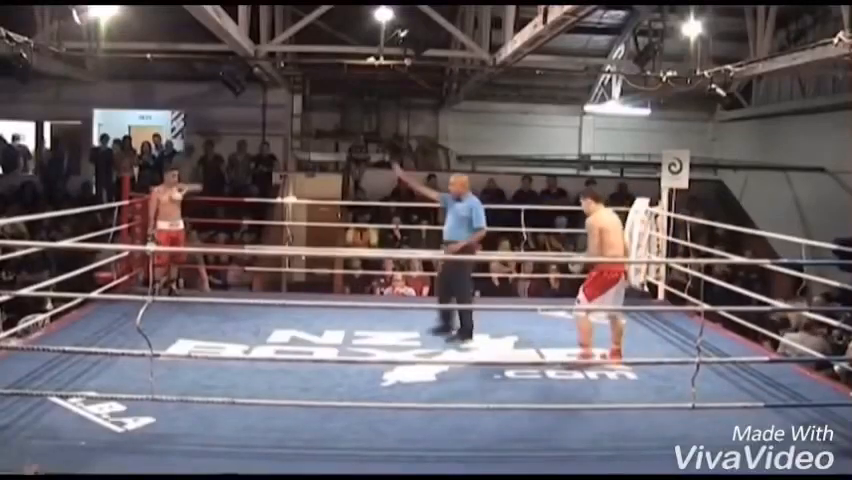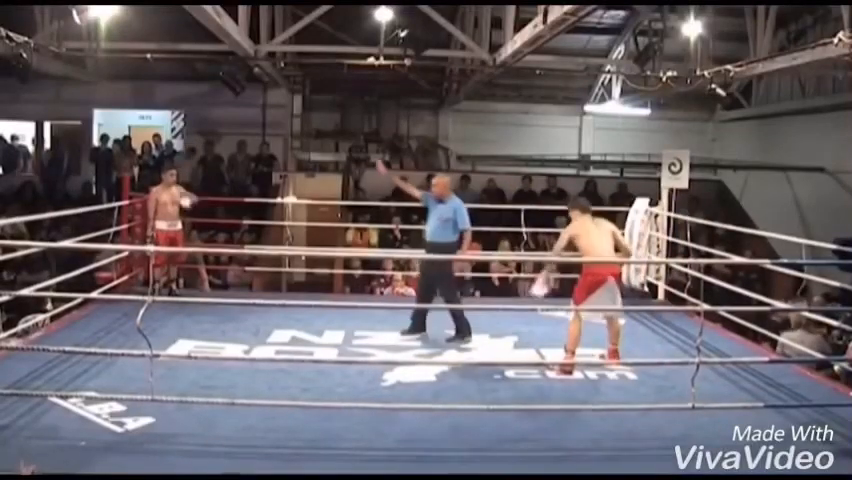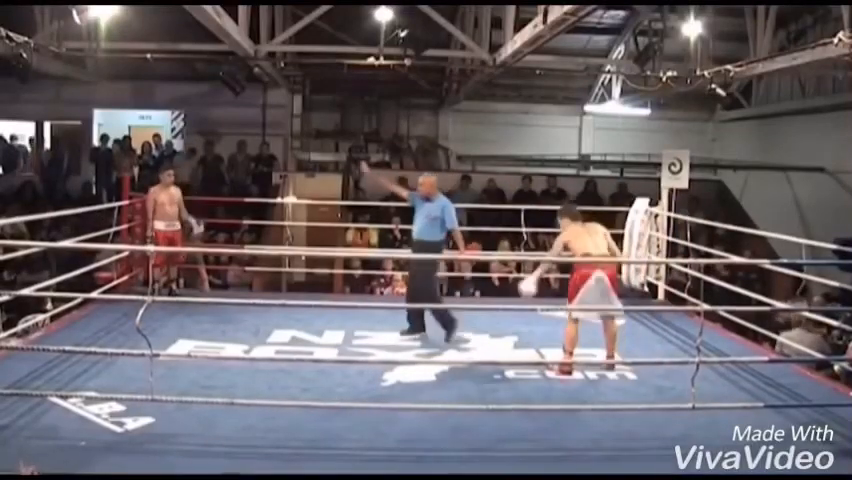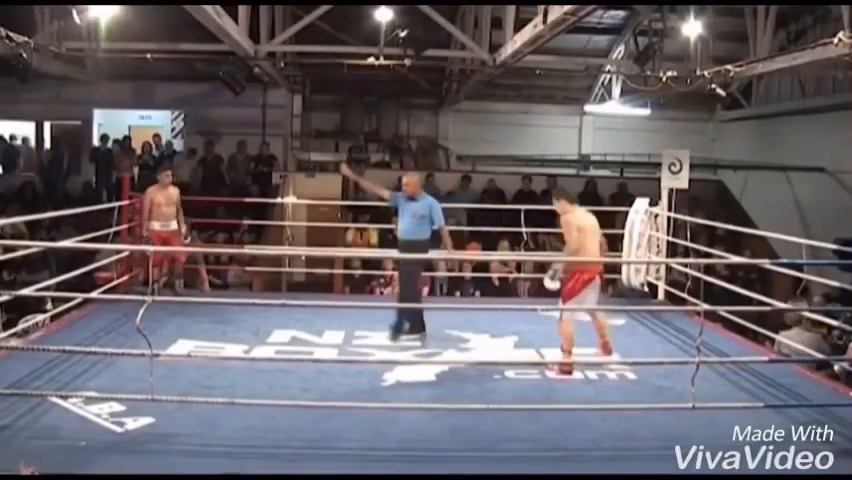
dt=0.2s
person 1, frame 1
left shoulder: (474, 204)
right shoulder: (452, 200)
left elbow: (481, 231)
right elbow: (429, 193)
left wrist: (460, 245)
right wrist: (405, 178)
left hip: (462, 252)
right hip: (451, 249)
left knee: (462, 292)
right knee: (444, 288)
left ankle: (465, 332)
right ankle: (446, 324)
person 1, frame 2
left shoulder: (457, 206)
right shoulder: (432, 200)
left elbow: (466, 231)
right elbow: (411, 189)
left wrist: (463, 251)
right wrist: (387, 174)
left hip: (445, 251)
right hip: (431, 249)
left knee: (449, 293)
right knee: (423, 290)
left ankle: (463, 331)
right ankle: (418, 325)
person 1, frame 3
left shoulder: (444, 204)
right shoulder: (418, 199)
left elbow: (454, 229)
right elbow: (396, 189)
left wrist: (461, 252)
right wrist: (371, 174)
left hip: (432, 248)
right hip: (417, 246)
left knee: (425, 288)
right knee: (413, 288)
left ankle: (448, 323)
right ankle: (416, 325)
person 1, frame 4
left shoulder: (431, 203)
right shoulder: (401, 199)
left elbow: (442, 228)
right elbow: (377, 190)
left wrist: (450, 251)
right wrist: (353, 176)
left hip: (418, 248)
right hip: (403, 247)
left knee: (406, 288)
right knee: (411, 288)
left ankle: (399, 326)
right ankle: (417, 326)
person 2, frame 1
left shoulder: (593, 220)
right shoulder: (613, 217)
left elbow: (593, 252)
right elbow: (625, 247)
left hip: (605, 269)
right hip: (620, 269)
left knee: (582, 310)
right knee: (614, 312)
left ankle: (585, 353)
right ankle: (616, 352)
person 2, frame 2
left shoulder: (574, 227)
right shoulder: (607, 224)
left elbow: (556, 251)
right elbow: (628, 250)
left wrist: (544, 275)
left hip: (594, 270)
right hip: (614, 269)
left knee: (577, 315)
right knee: (611, 313)
left ankle: (568, 362)
right ankle: (613, 354)
person 2, frame 3
left shoulder: (566, 233)
right shoulder: (599, 228)
left elbow: (552, 256)
right elbow: (617, 254)
left wrist: (534, 276)
left hip: (586, 269)
right hip: (608, 268)
left knee: (572, 317)
right knee: (608, 316)
left ankle: (567, 363)
right ankle: (610, 358)
person 2, frame 4
left shoulder: (567, 218)
right shoulder: (589, 216)
left elbow: (572, 247)
right elbow: (602, 246)
left wrist: (558, 266)
left hip: (581, 269)
right hip: (596, 267)
left knee: (565, 315)
right knee: (592, 308)
left ankle: (566, 362)
right ankle: (606, 346)
person 3, frame 1
left shoulder: (179, 188)
right shoulder: (157, 191)
left elbow: (198, 187)
right elbow: (151, 213)
left wrist: (185, 190)
right wrist: (151, 230)
left hip: (179, 227)
right hip: (163, 228)
left knee: (176, 259)
right knee: (161, 259)
left ankle: (172, 287)
right ankle: (157, 287)
person 3, frame 2
left shoulder: (178, 189)
right shoulder: (155, 191)
left elbow: (194, 198)
right elbow: (150, 213)
left wrist: (189, 199)
right wrist: (150, 231)
left hip: (177, 227)
right hip: (161, 228)
left knee: (175, 259)
right knee: (159, 259)
left ankle: (172, 287)
right ankle: (156, 288)
person 3, frame 3
left shoulder: (177, 191)
right shoulder: (153, 192)
left elbow: (182, 210)
right elbow: (149, 214)
left wrist: (191, 220)
right wrist: (149, 233)
left hip: (175, 228)
right hip: (160, 229)
left knee: (175, 259)
right knee: (158, 260)
left ankle: (172, 287)
right ankle: (157, 288)
person 3, frame 4
left shoulder: (175, 191)
right shoulder: (150, 192)
left elbow: (179, 210)
right elbow: (145, 214)
left wrist: (183, 226)
right wrist: (145, 232)
left hip: (173, 228)
right hip: (156, 229)
left knee: (180, 257)
right knee: (156, 260)
left ankle: (177, 282)
right ankle: (156, 288)
